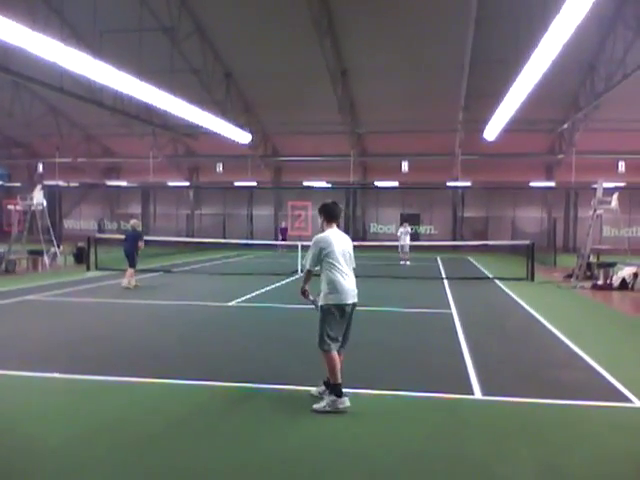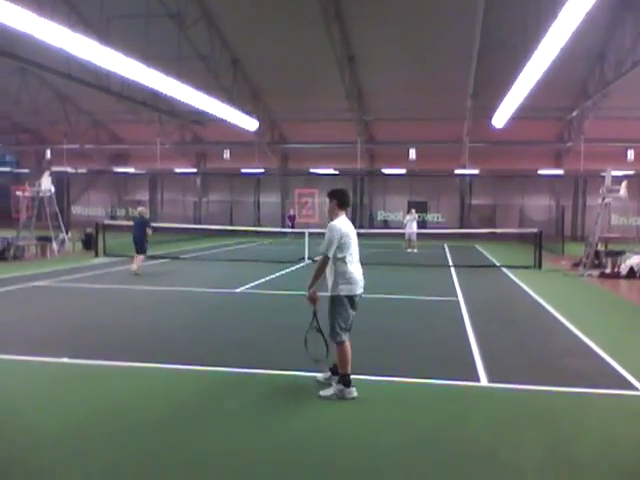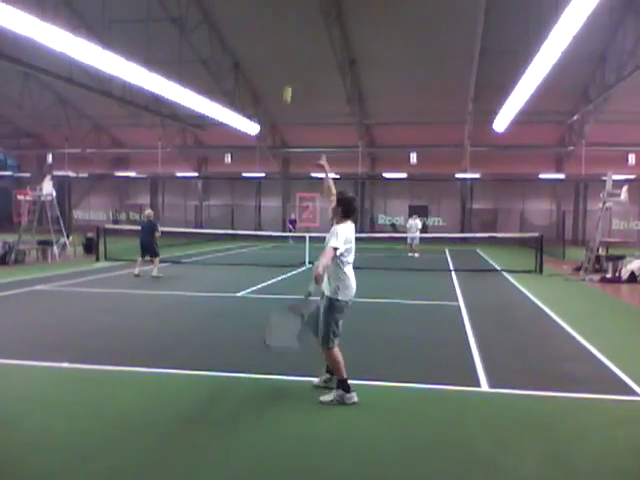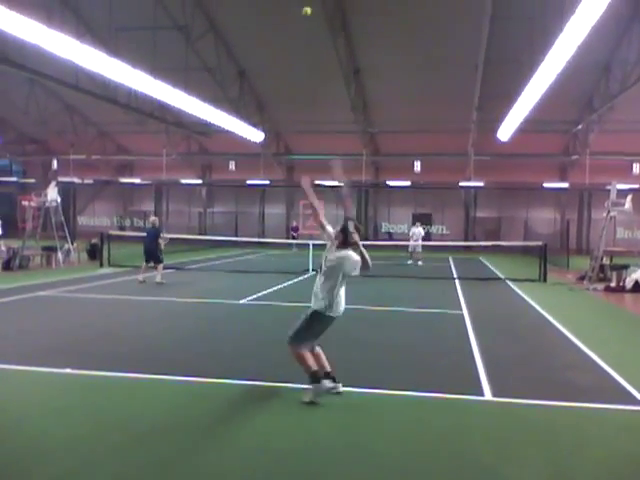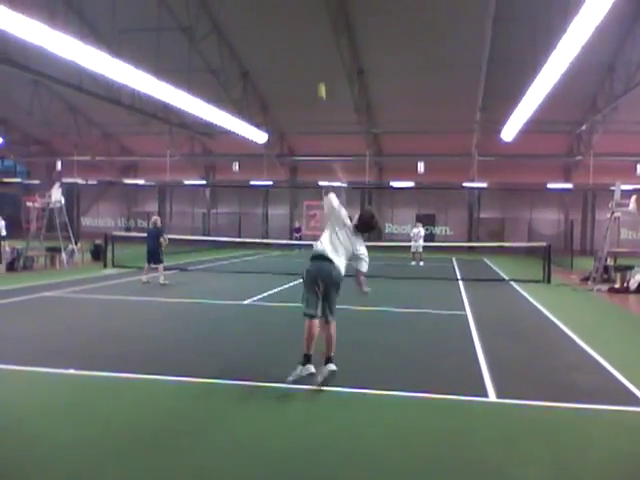
dt=0.4s
person 1, frame 1
left shoulder: (320, 239)
right shoulder: (346, 239)
left elbow: (309, 269)
left wrist: (304, 286)
left hip: (333, 297)
right hip: (350, 295)
left knee: (328, 345)
right knee: (338, 345)
left ankle: (338, 396)
right ankle: (330, 386)
person 1, frame 2
left shoulder: (335, 226)
right shoulder: (347, 225)
left elbow: (325, 259)
left wrist: (312, 287)
right wrist: (327, 281)
left hip: (343, 287)
right hip: (354, 284)
left knee: (339, 335)
right knee: (342, 333)
left ankle: (346, 385)
right ankle: (337, 372)
person 1, frame 3
left shoulder: (340, 231)
right shoulder: (347, 225)
left elbow: (331, 250)
right elbow: (333, 195)
left wrist: (320, 266)
right wrist: (326, 171)
left hip: (337, 291)
right hip: (334, 289)
left knee: (328, 342)
right knee: (320, 329)
left ankle: (345, 390)
right ankle: (332, 374)
person 1, frame 4
left shoulder: (348, 257)
right shoulder: (334, 242)
left elbow: (366, 266)
right elbow: (319, 217)
left wrist: (359, 245)
right wrist: (308, 191)
left hip: (326, 308)
right hip: (321, 304)
left knee: (295, 343)
right knee: (308, 343)
left ankle: (318, 381)
right ankle: (329, 380)
person 1, frame 5
left shoulder: (342, 221)
right shoulder: (360, 247)
left elbow: (330, 198)
right elbow: (360, 274)
right wrist: (363, 287)
left hip: (318, 265)
right hip: (335, 272)
left knee: (312, 315)
right knee: (328, 319)
left ankle: (306, 363)
right ankle: (328, 363)
